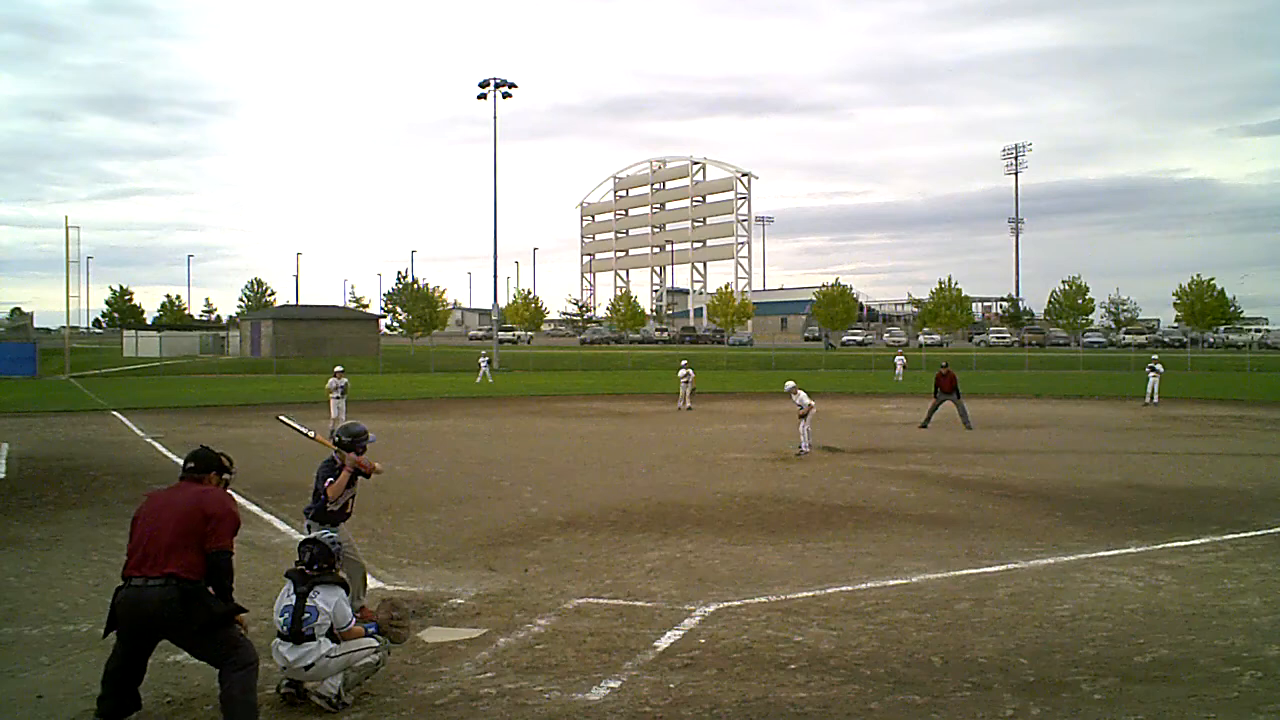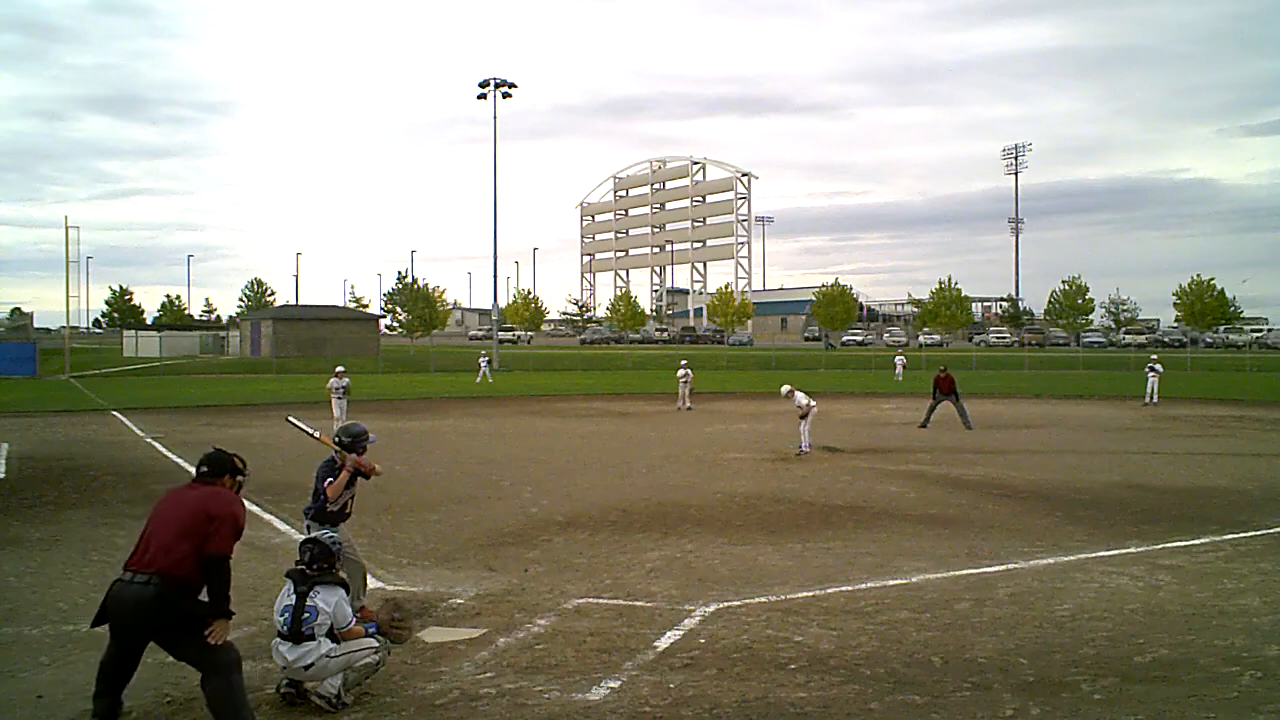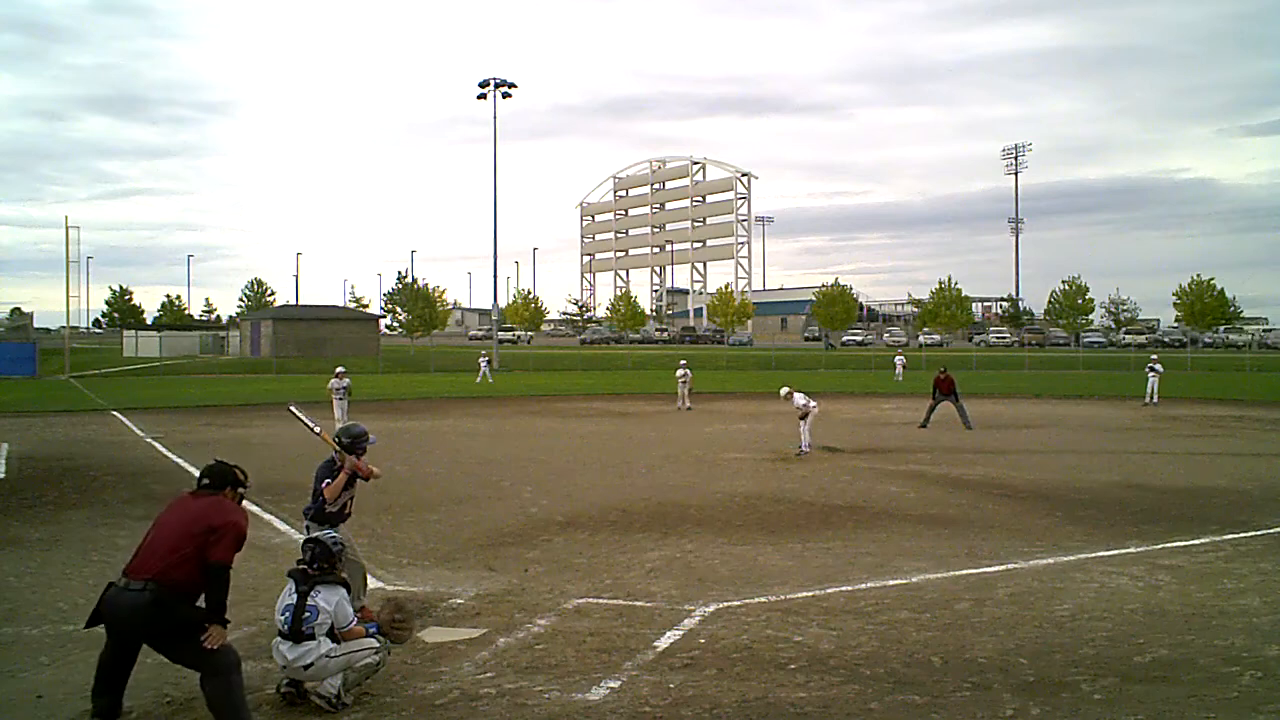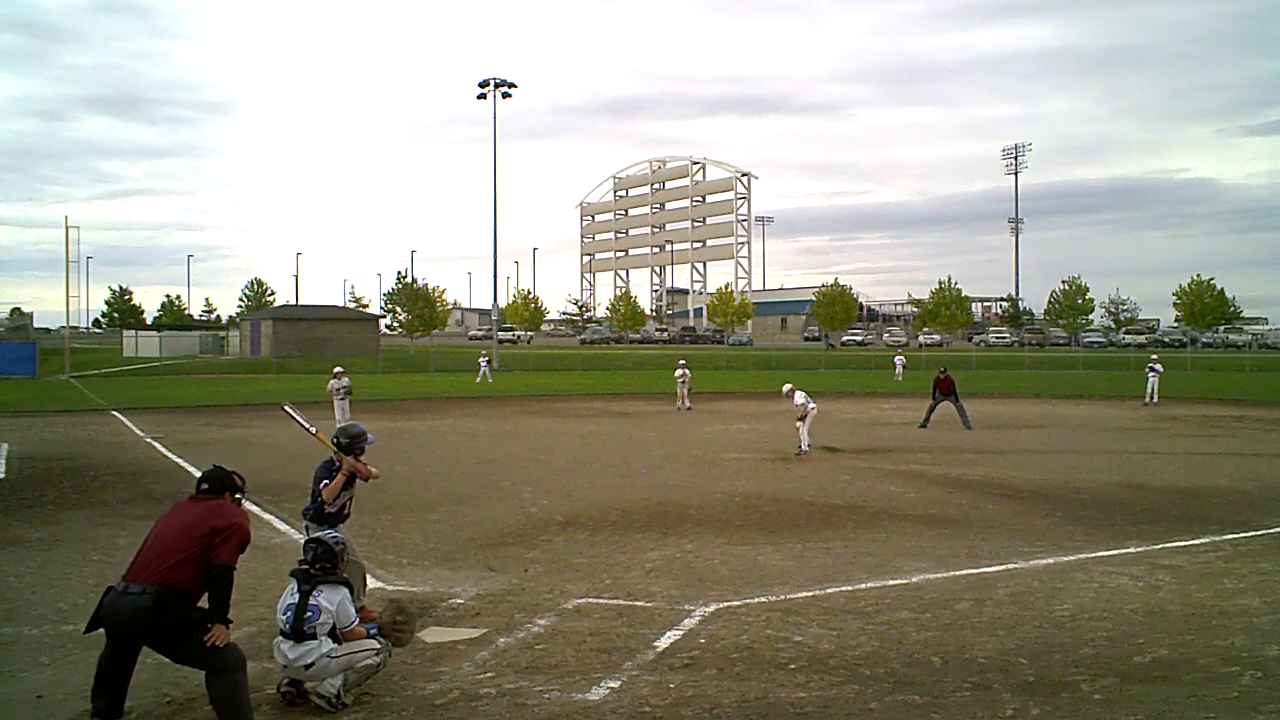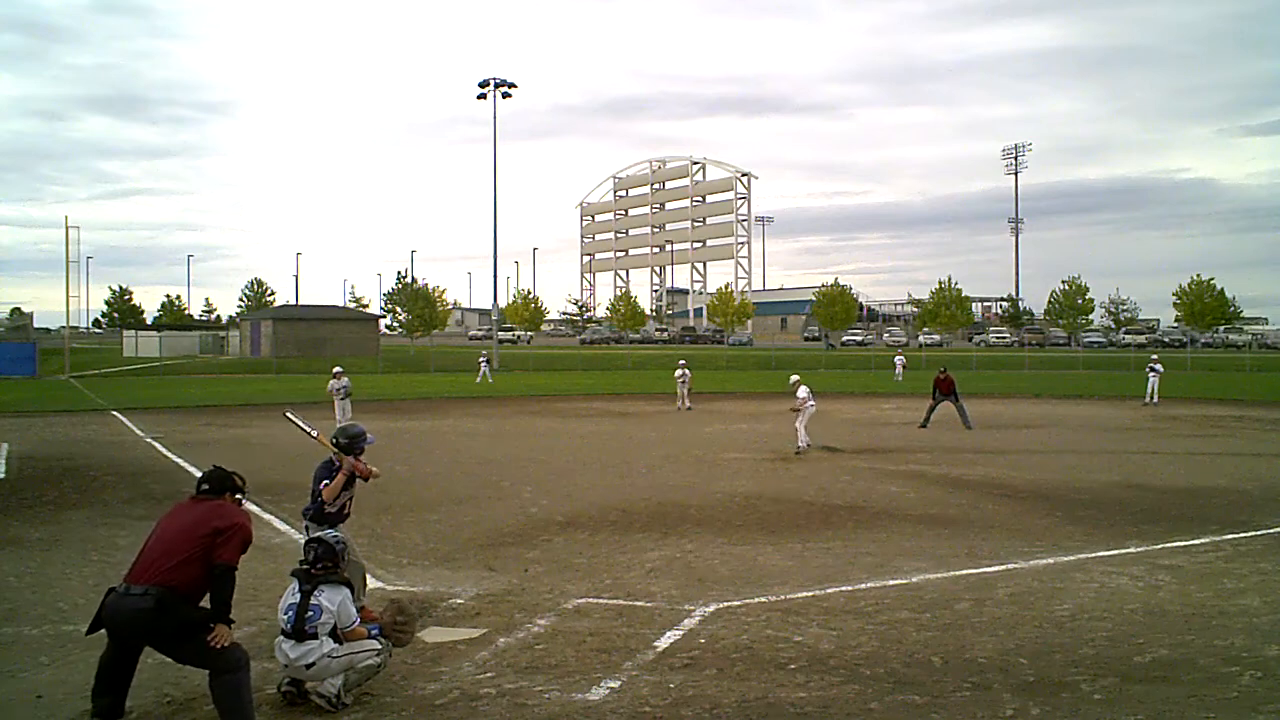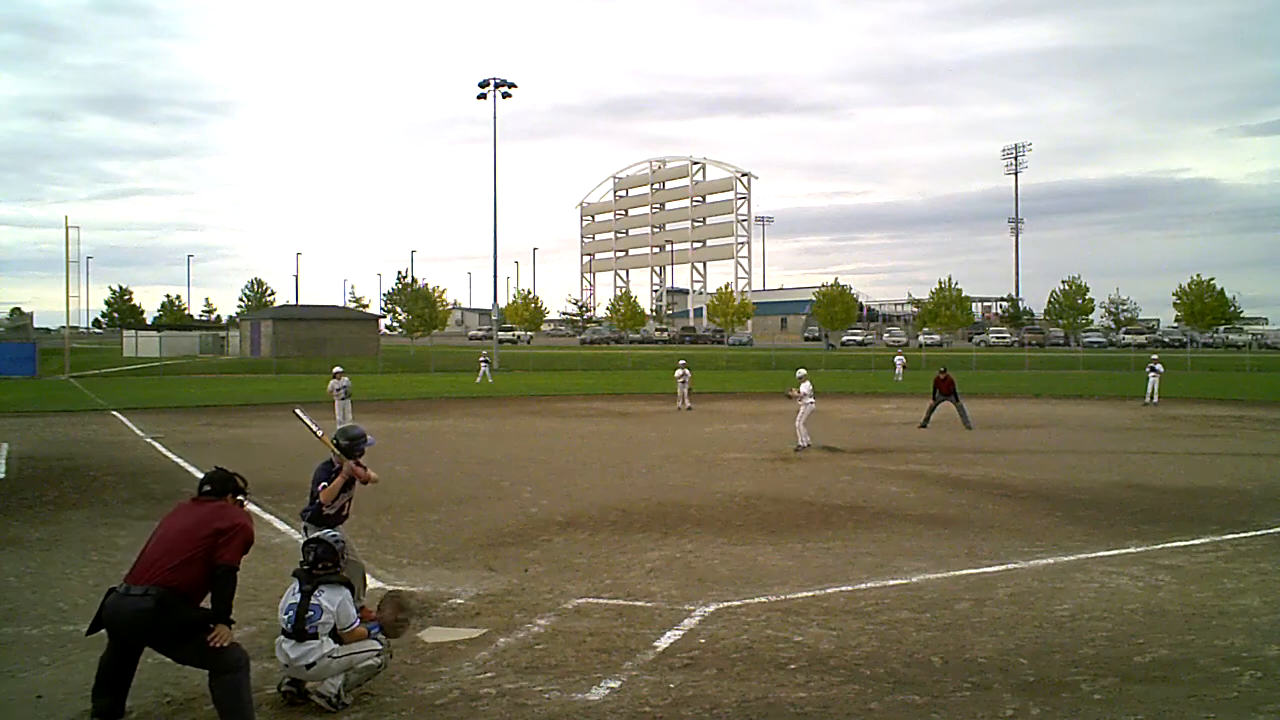
dt=0.2s
person 1, frame 1
left shoulder: (152, 500)
right shoulder: (218, 500)
right elbow: (219, 559)
right wrist: (227, 605)
left hip: (130, 599)
right hip: (177, 600)
left knee: (127, 655)
right knee: (241, 659)
person 1, frame 2
left shoulder: (172, 496)
right shoulder: (228, 502)
right elbow: (217, 562)
right wrist: (221, 613)
left hip: (122, 595)
right hip: (163, 601)
left knee: (121, 654)
right knee: (222, 662)
person 1, frame 3
left shoulder: (179, 504)
right shoulder: (231, 513)
right elbow: (217, 571)
right wrist: (217, 621)
left hip: (116, 600)
right hip: (155, 607)
left knee: (118, 653)
right knee: (222, 664)
person 1, frame 4
left shoulder: (178, 508)
right shoulder: (232, 517)
right elbow: (221, 572)
right wrist: (219, 621)
left hip: (115, 604)
right hip: (155, 611)
left knee: (119, 652)
right knee: (227, 662)
person 1, frame 5
left shoulder: (178, 510)
right shoulder: (234, 518)
right elbow: (223, 572)
right wrist: (222, 621)
left hip: (117, 605)
right hip: (156, 611)
left knee: (120, 651)
right knee: (232, 661)
person 1, frame 6
left shoulder: (180, 510)
right shoulder: (236, 519)
right elbow: (225, 573)
right wrist: (222, 621)
left hip: (117, 605)
right hip: (156, 611)
left knee: (121, 651)
right knee: (232, 661)
person 2, frame 1
left shoulder: (355, 462)
right shoulder: (327, 468)
left elbow: (379, 469)
right elbow: (332, 494)
left wrist: (369, 466)
right wrist: (348, 468)
left hip: (337, 525)
right hip: (318, 526)
left knee: (357, 566)
left ankle: (358, 605)
person 2, frame 2
left shoulder: (354, 462)
right shoulder: (327, 468)
left elbow: (379, 471)
right elbow: (332, 494)
left wrist: (370, 467)
right wrist: (348, 469)
left hip: (337, 526)
right hip: (318, 527)
left knee: (357, 566)
left ankle: (358, 605)
person 2, frame 3
left shoulder: (353, 463)
right shoulder: (326, 468)
left elbow: (378, 474)
right elbow: (329, 496)
left wrist: (368, 471)
right wrist: (347, 470)
left hip: (337, 526)
right hip: (318, 527)
left knee: (357, 566)
left ankle: (358, 606)
person 2, frame 4
left shoulder: (353, 463)
right shoulder: (325, 469)
left elbow: (376, 474)
right elbow: (327, 496)
left wrist: (366, 471)
right wrist: (344, 471)
left hip: (337, 526)
right hip: (317, 527)
left knee: (356, 566)
left ankle: (358, 605)
person 2, frame 5
left shoulder: (353, 463)
right shoulder: (325, 469)
left elbow: (376, 473)
right elbow: (327, 496)
left wrist: (366, 470)
right wrist: (344, 471)
left hip: (336, 526)
right hip: (317, 527)
left knee: (356, 566)
left ankle: (358, 605)
person 2, frame 6
left shoulder: (352, 465)
right shoulder: (324, 470)
left elbow: (375, 478)
right elbow: (325, 498)
left wrist: (365, 475)
right wrist: (344, 474)
left hip: (335, 527)
right hip: (316, 528)
left knee: (355, 565)
left ankle: (357, 606)
person 3, frame 1
left shoulder: (291, 585)
right shoulder: (334, 592)
right elbow: (347, 634)
right wrist: (372, 628)
left hip: (284, 663)
right hip: (312, 664)
right knee: (379, 647)
left ankle: (293, 682)
right ankle: (330, 690)
person 3, frame 2
left shoulder: (291, 584)
right shoulder: (334, 593)
right elbow: (348, 634)
right wrist: (372, 629)
left hip: (284, 662)
right hip: (312, 665)
right knee: (379, 647)
left ankle: (292, 683)
right ankle: (330, 690)
person 3, frame 3
left shoulder: (293, 584)
right shoulder: (335, 592)
right elbow: (348, 635)
right wrist: (373, 629)
left hip: (284, 662)
right hip: (313, 664)
right knee: (379, 647)
left ankle: (293, 683)
right ankle: (330, 690)
person 3, frame 4
left shoulder: (295, 584)
right shoulder: (338, 591)
right elbow: (350, 635)
right wrist: (374, 629)
left hip: (285, 662)
right hip: (313, 664)
right knee: (380, 648)
left ankle: (293, 682)
right ankle: (331, 690)
person 3, frame 5
left shoulder: (296, 584)
right shoulder: (339, 591)
left elbow: (285, 621)
right elbow: (351, 635)
right wrist: (376, 630)
left hip: (286, 661)
right hip: (315, 664)
right knee: (380, 649)
left ankle: (293, 681)
right ankle: (331, 690)
person 3, frame 6
left shoulder: (296, 585)
right shoulder: (339, 592)
left elbow: (288, 623)
right elbow: (350, 636)
right wrist: (377, 628)
left hip: (286, 661)
right hip: (315, 664)
right knee: (381, 649)
left ankle: (293, 682)
right ankle: (332, 690)
